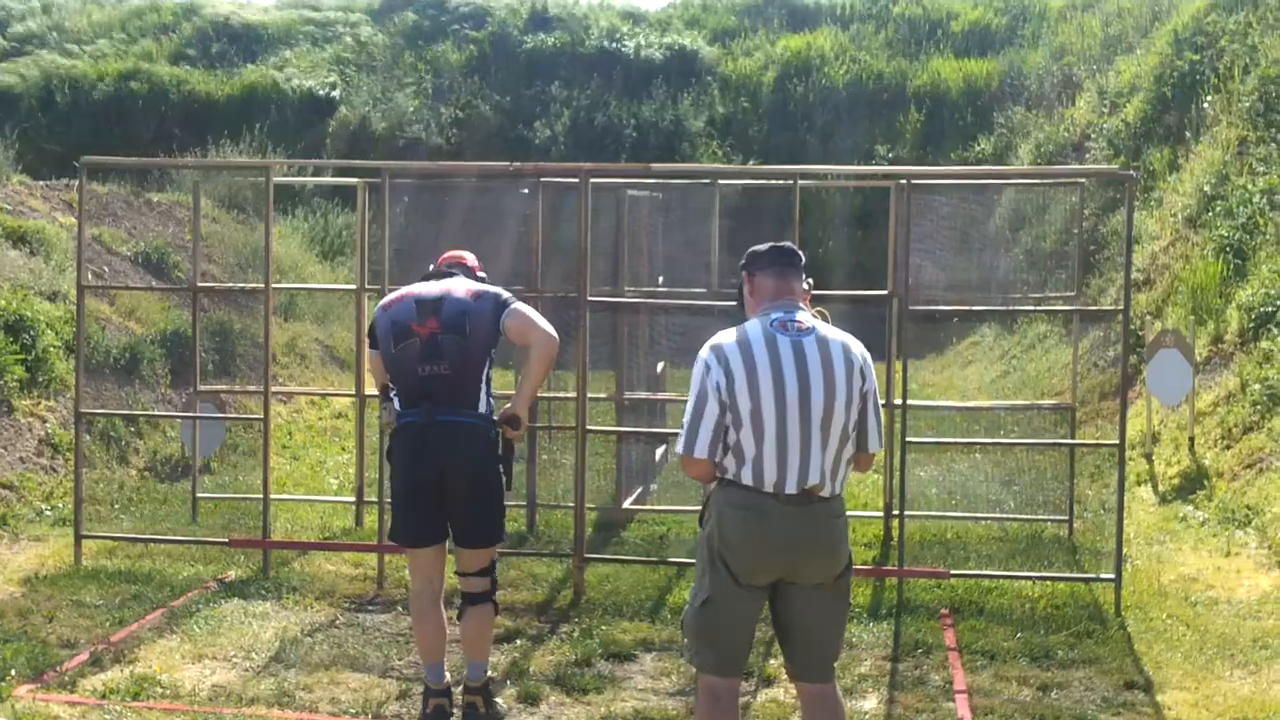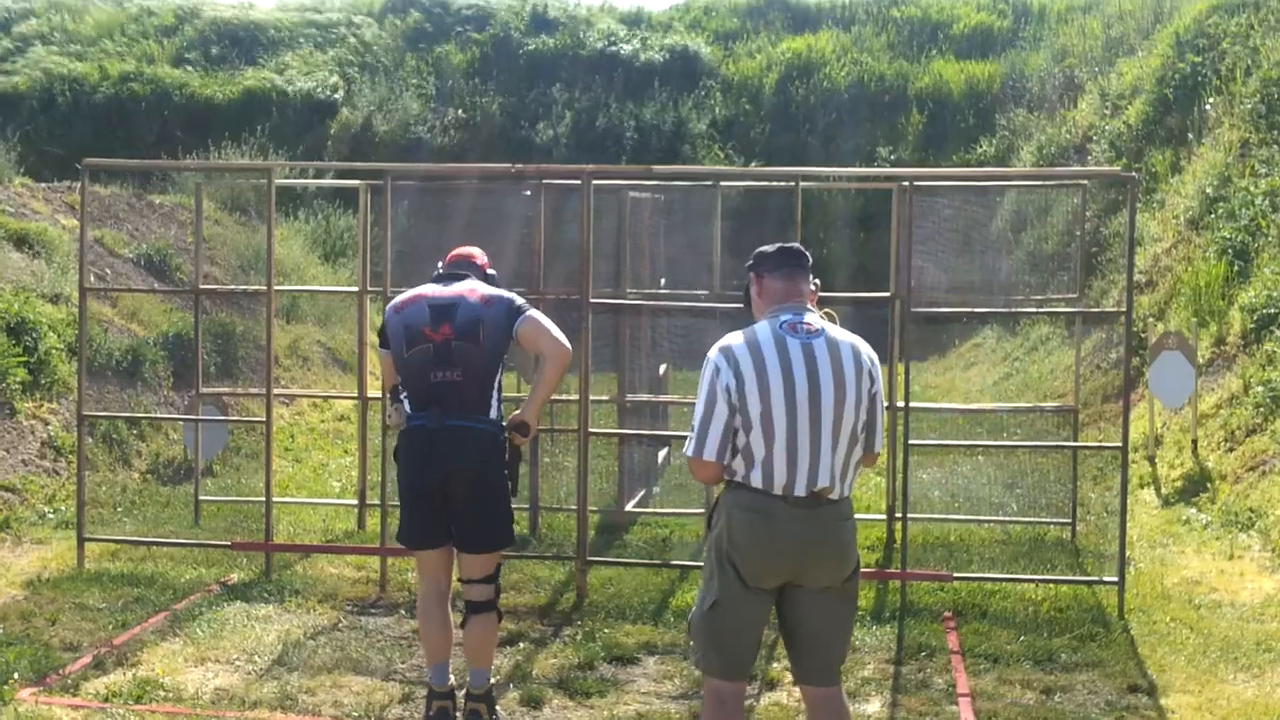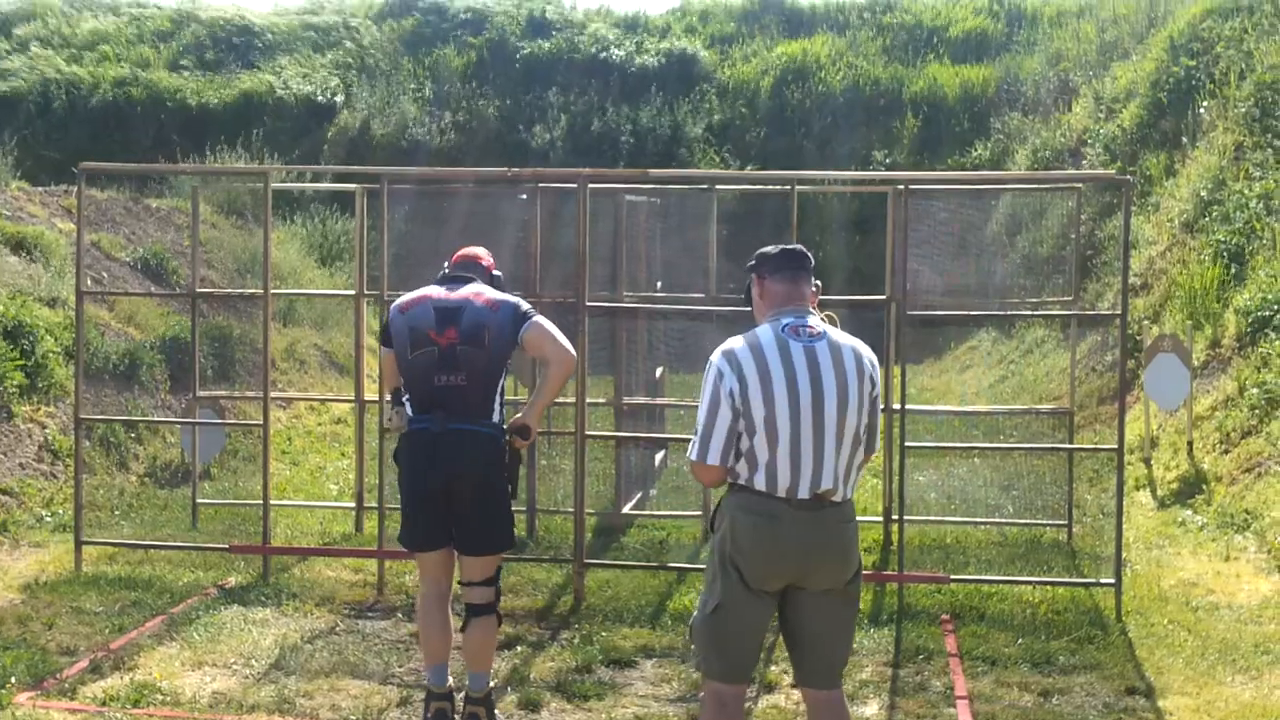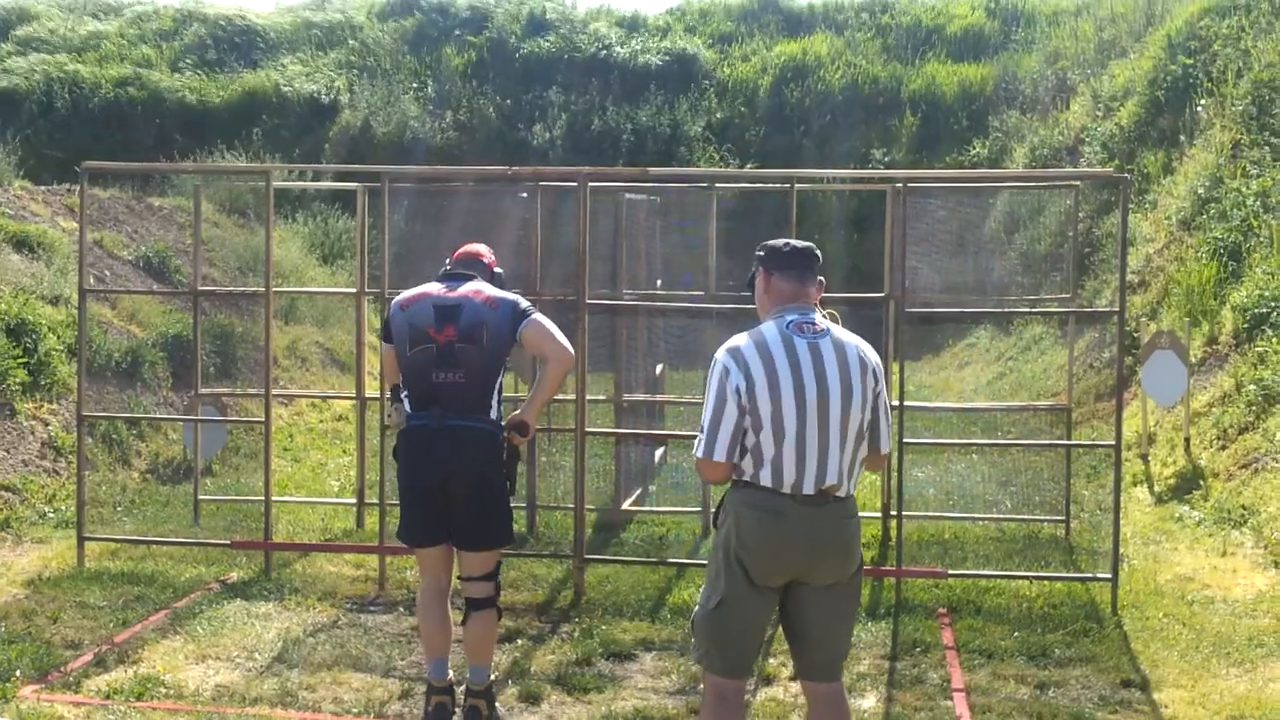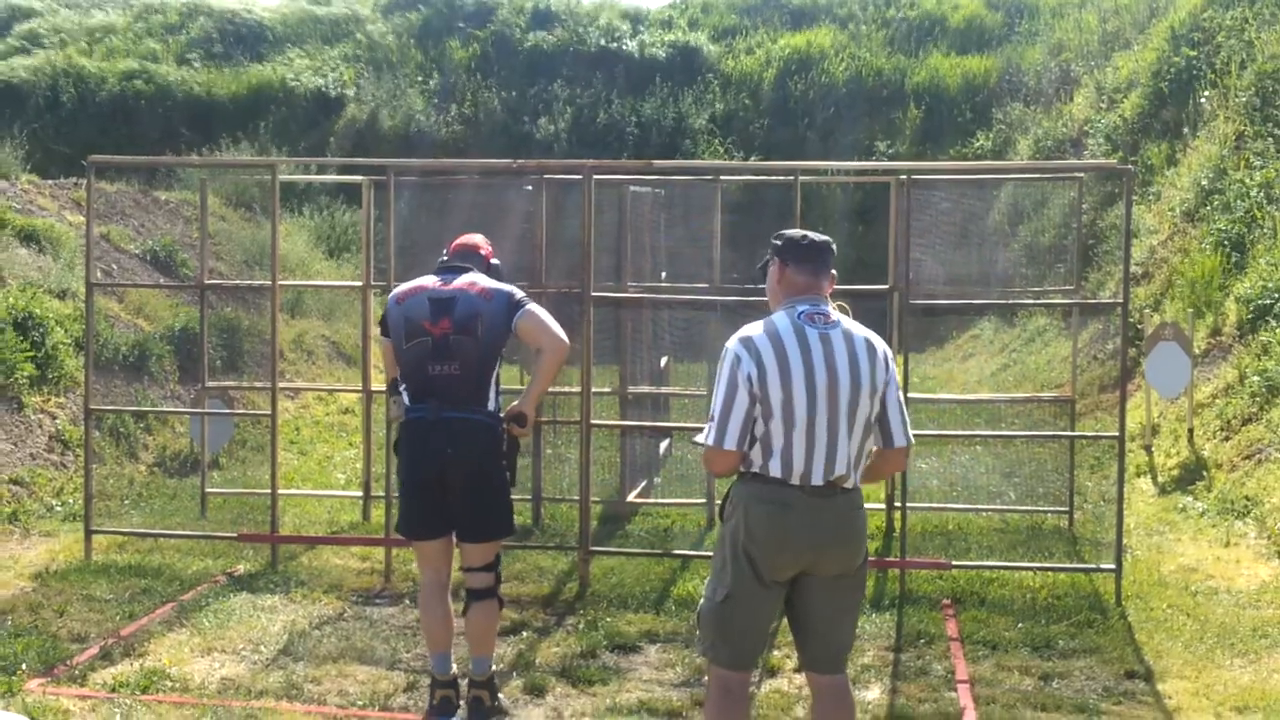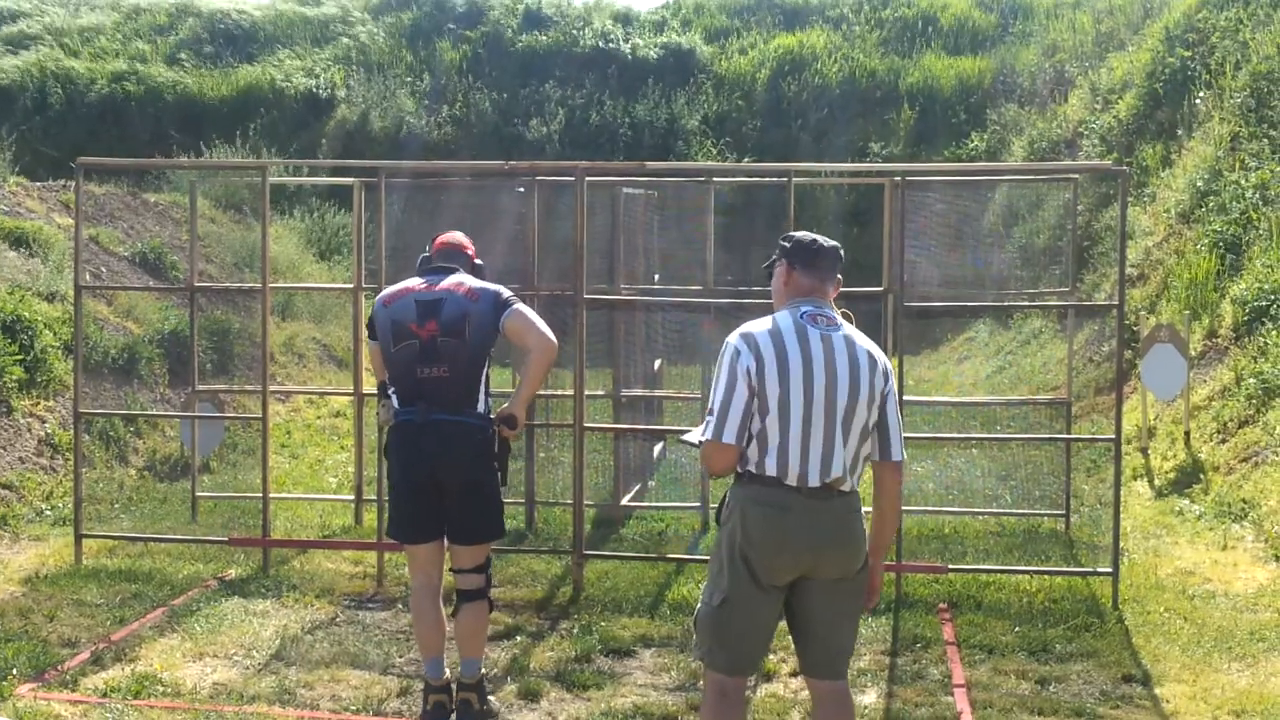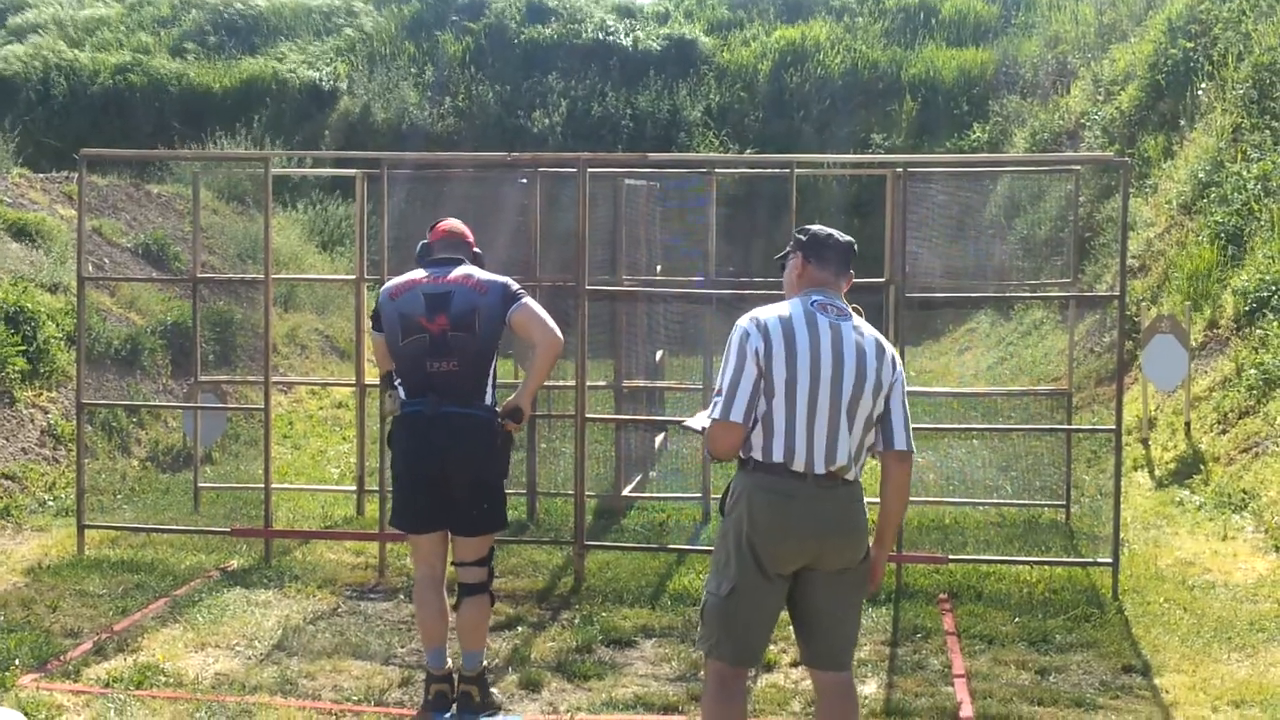
dt=0.2s
person 1, frame 1
left shoulder: (722, 351)
right shoulder: (852, 353)
left elbow: (695, 465)
right elbow: (864, 458)
left hip: (742, 521)
right hip: (820, 525)
left knee: (718, 676)
right knee: (818, 678)
person 1, frame 2
left shoulder: (731, 353)
right shoulder: (860, 354)
left elbow: (705, 468)
right elbow: (869, 455)
left hip: (751, 524)
right hip: (828, 528)
left knee: (724, 679)
person 1, frame 3
left shoulder: (734, 357)
right shoulder: (861, 358)
left elbow: (708, 472)
left hip: (754, 528)
right hip: (831, 530)
left knee: (724, 682)
person 1, frame 4
left shoulder: (739, 355)
right shoulder: (862, 355)
left elbow: (713, 469)
right elbow: (877, 458)
left hip: (758, 523)
right hip: (833, 526)
left knee: (725, 676)
right knee: (824, 679)
person 1, frame 5
left shoulder: (749, 344)
right shoulder: (872, 348)
left elbow: (721, 461)
right elbow: (896, 457)
left wrist: (753, 451)
left hip: (765, 516)
right hip: (841, 519)
left knee: (729, 669)
right knee: (830, 671)
person 1, frame 6
left shoulder: (751, 341)
right shoulder: (871, 357)
left elbow: (719, 458)
right elbow: (890, 472)
left wrist: (704, 444)
right wrist: (876, 557)
left hip: (762, 517)
right hip: (838, 522)
left knee: (725, 673)
right knee: (829, 677)
person 1, frame 7
left shoulder: (759, 326)
right shoulder: (879, 350)
left elbow: (723, 440)
right elbow: (898, 463)
left wrist: (714, 441)
right wrist: (881, 548)
left hip: (766, 504)
right hip: (841, 512)
left knee: (727, 664)
right knee: (833, 668)
person 2, frame 1
left shoulder: (388, 307)
right shoulder: (487, 297)
left elbow: (381, 381)
right elbow: (545, 338)
right wrist: (521, 404)
left hip: (411, 446)
right hip: (470, 443)
left knee: (425, 582)
right knee: (477, 577)
person 2, frame 2
left shoulder: (399, 308)
right shoulder: (499, 301)
left elbow: (390, 382)
right elbow: (558, 349)
right wrist: (531, 412)
left hip: (418, 450)
right hip: (477, 449)
left knee: (432, 582)
right knee: (481, 583)
person 2, frame 3
left shoulder: (402, 308)
right shoulder: (505, 306)
left elbow: (391, 383)
right elbow: (563, 356)
right wrist: (532, 415)
left hip: (420, 452)
right hip: (479, 452)
left knee: (433, 584)
right knee: (481, 588)
person 2, frame 4
left shoulder: (403, 304)
right shoulder: (504, 304)
left elbow: (391, 376)
right elbow: (561, 354)
right wrist: (530, 411)
left hip: (418, 448)
right hip: (477, 448)
left knee: (432, 579)
right knee: (480, 582)
person 2, frame 5
left shoulder: (400, 298)
right shoulder: (500, 294)
left elbow: (392, 371)
right elbow: (556, 343)
right wrist: (527, 403)
left hip: (418, 441)
right hip: (475, 441)
left knee: (432, 572)
right knee: (482, 573)
person 2, frame 6
left shoulder: (386, 301)
right shoulder: (487, 295)
left elbow: (380, 374)
right elbow: (544, 343)
right wrist: (518, 405)
left hip: (408, 444)
right hip: (466, 442)
left knee: (424, 578)
right knee: (472, 575)
person 2, frame 7
left shoulder: (391, 292)
right shoulder: (495, 287)
left elbow: (384, 365)
right elbow: (550, 338)
right wrist: (523, 398)
left hip: (414, 436)
right hip: (473, 435)
left knee: (427, 569)
right knee: (474, 567)
